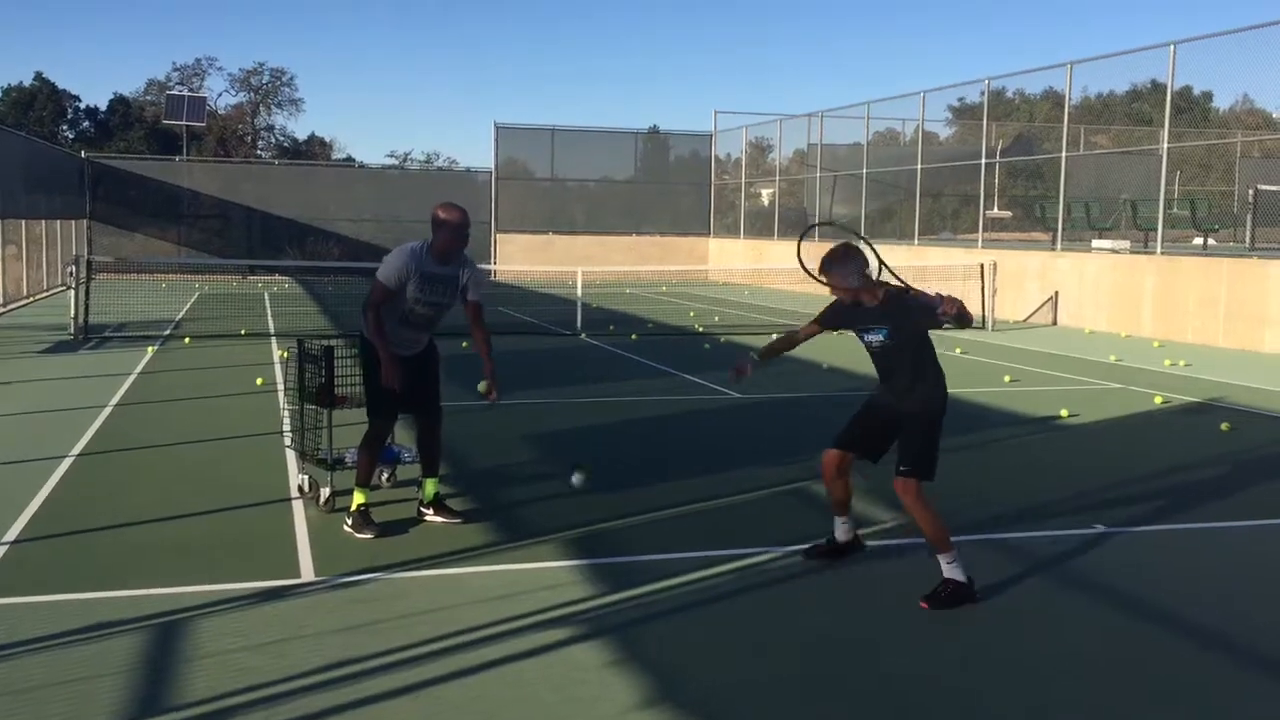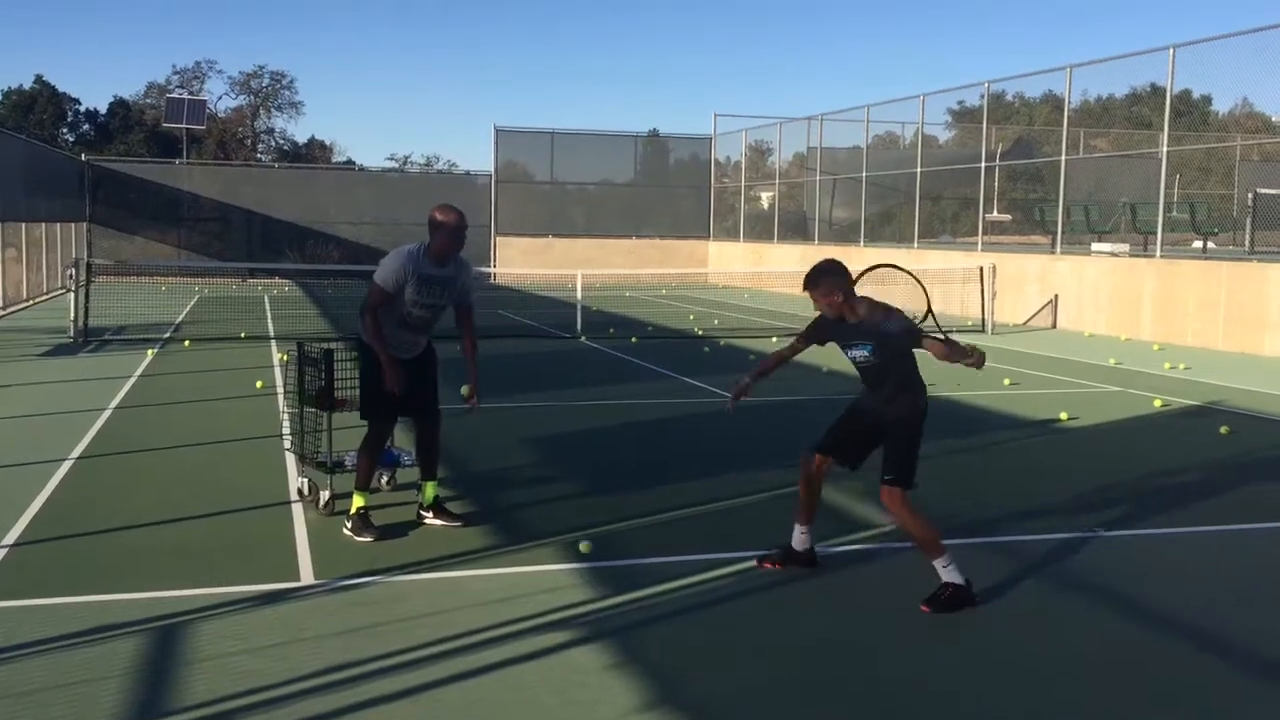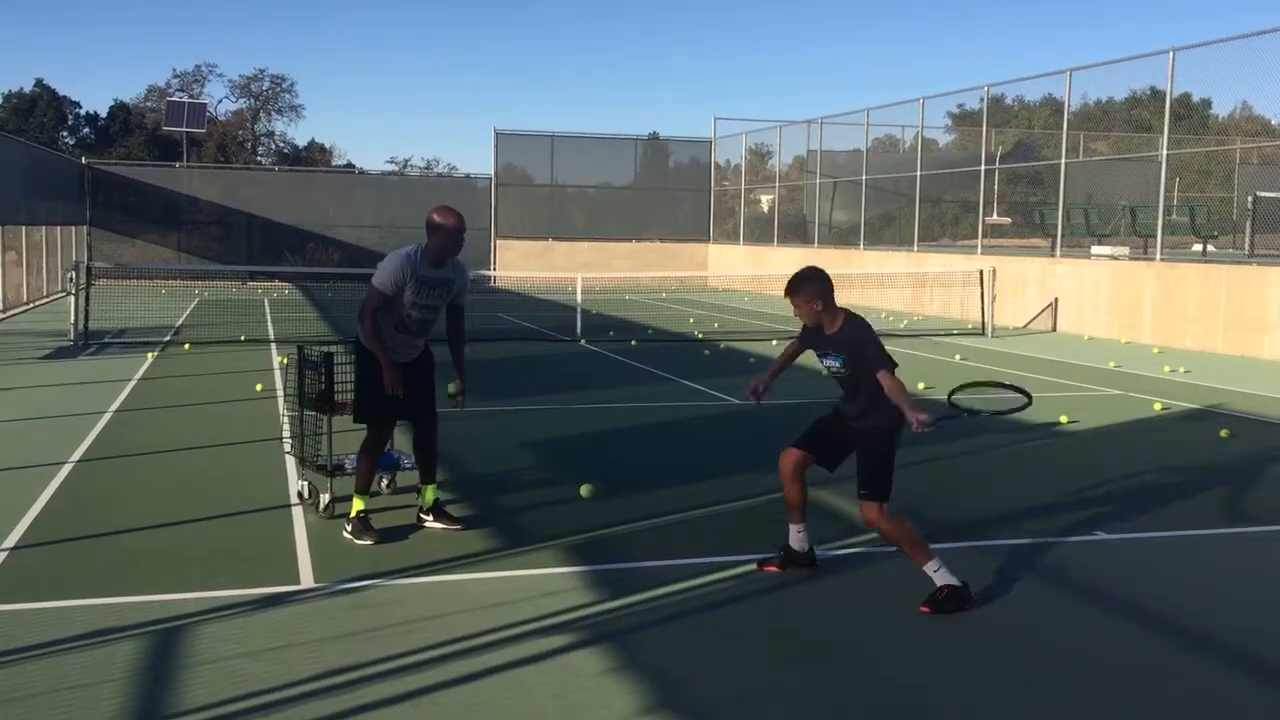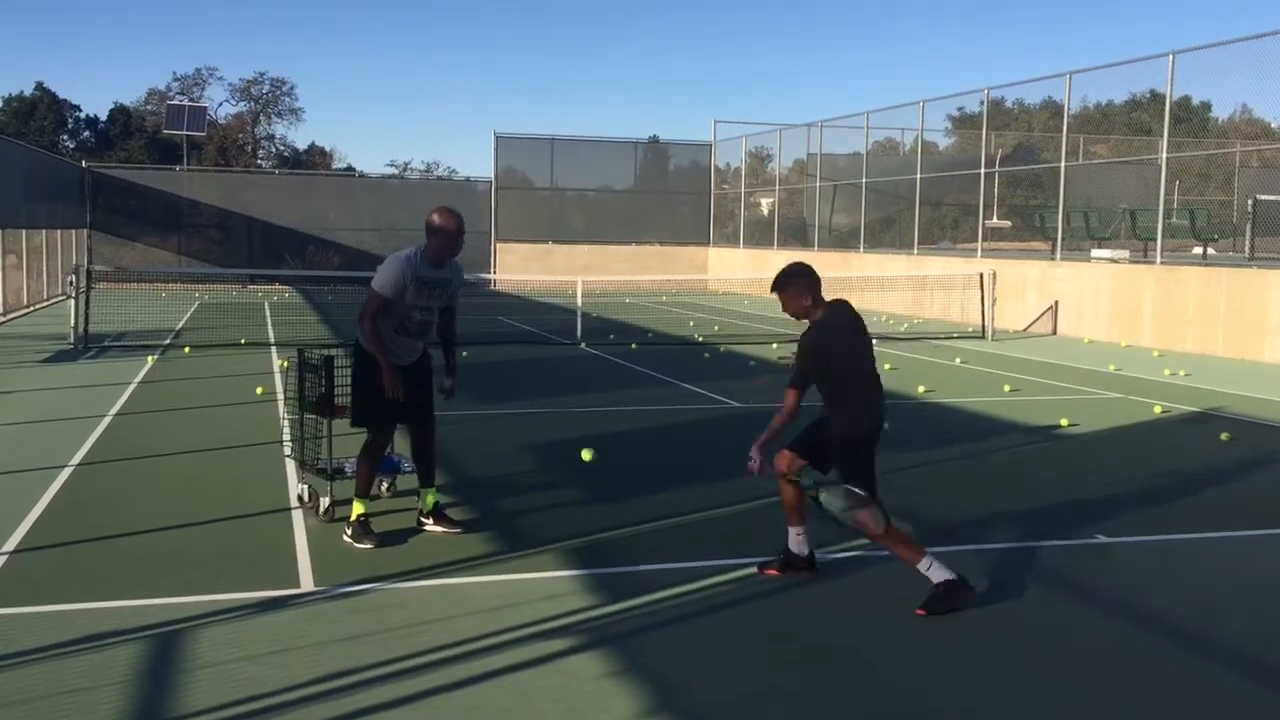
dt=0.1s
person 1, frame 1
left shoulder: (905, 301)
right shoulder: (847, 308)
left elbow: (964, 323)
right elbow: (799, 335)
left wrist: (956, 310)
right wrist: (757, 358)
left hip: (923, 403)
right hip: (886, 399)
left knee: (907, 489)
right knee: (833, 461)
left ankle: (957, 580)
right ankle: (844, 536)
person 1, frame 2
left shoulder: (888, 319)
right shoulder: (832, 321)
left elbow: (936, 348)
right elbow: (792, 349)
left wrist: (964, 354)
right wrist: (752, 377)
left hip: (905, 412)
right hip: (870, 404)
left knee: (892, 498)
right knee: (812, 464)
left ankle: (956, 583)
right ankle: (800, 547)
person 1, frame 3
left shoulder: (859, 337)
right shoulder: (818, 328)
left elbow: (890, 382)
right elbow: (794, 346)
left wrist: (912, 411)
right wrist: (767, 378)
left hip: (876, 423)
right hip: (848, 413)
left knee: (873, 513)
right knee: (790, 462)
left ankle: (950, 586)
right ankle: (798, 550)
person 1, frame 4
left shoulder: (814, 341)
right shoulder: (843, 310)
left elbow: (790, 408)
left wrist: (760, 444)
left hip: (856, 426)
right hip: (840, 415)
left knee: (865, 518)
right knee: (784, 464)
left ankle: (947, 581)
right ankle: (799, 553)
person 2, frame 1
left shoulder: (468, 270)
right shoulder: (405, 259)
left elbow: (477, 324)
right elbow: (371, 308)
left wrist: (490, 374)
right wrist: (387, 359)
left hip: (421, 349)
right hip: (382, 348)
left knee: (431, 419)
right knee: (382, 424)
left ankle: (429, 500)
right ankle: (357, 509)
person 2, frame 2
left shoulder: (462, 271)
right shoulder: (402, 261)
left elbow: (465, 326)
right elbow: (369, 311)
left wrist: (473, 377)
right wrist: (388, 362)
left hip: (419, 352)
right hip: (380, 351)
left knee: (430, 422)
right knee: (381, 428)
left ankle: (429, 502)
right ankle: (357, 511)
person 2, frame 3
left shoulder: (458, 272)
right shoulder: (400, 264)
left elbow: (455, 325)
right elbow: (367, 314)
left wrist: (460, 373)
right wrist: (387, 365)
left hip: (417, 355)
right hip: (378, 354)
left knee: (427, 426)
right knee: (380, 432)
left ankle: (428, 505)
right ankle: (357, 514)
person 2, frame 4
left shoulder: (454, 272)
right shoulder: (400, 266)
left elbow: (446, 323)
right elbow: (367, 317)
left wrist: (450, 370)
right wrist: (388, 368)
left hip: (415, 358)
right hip: (376, 357)
left knee: (425, 430)
right knee: (380, 435)
left ankle: (428, 508)
right ankle: (357, 518)
